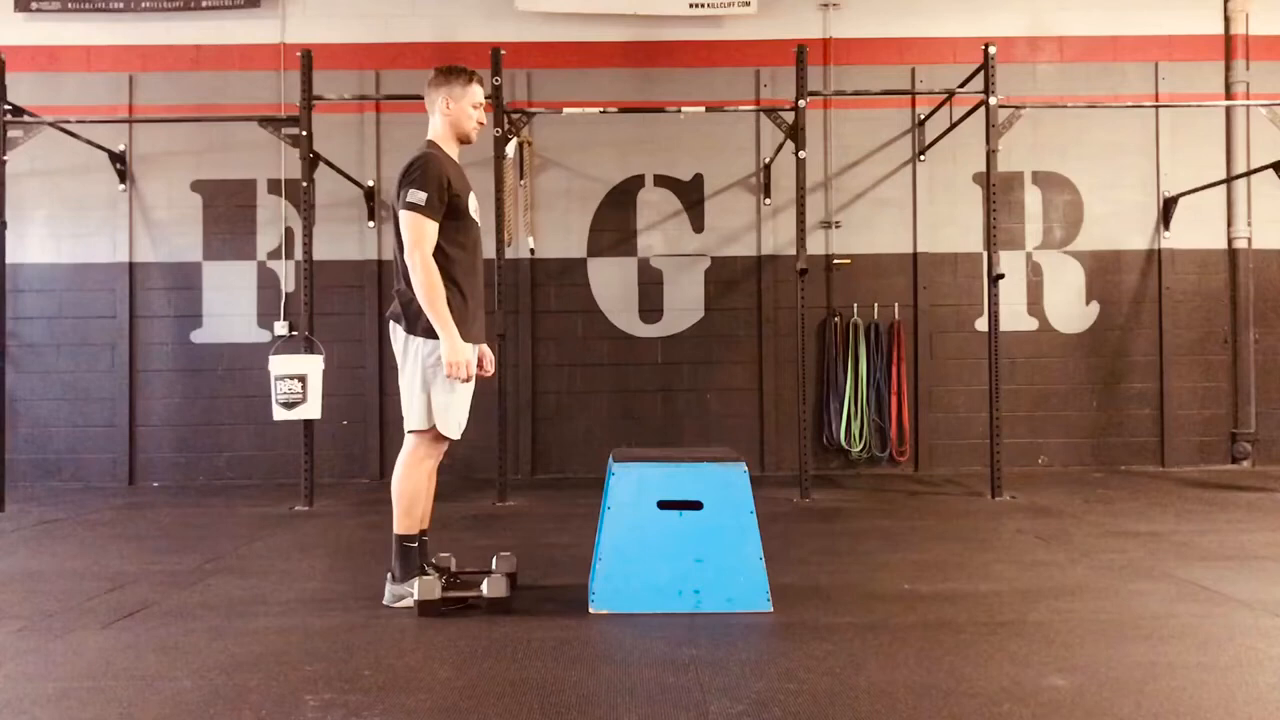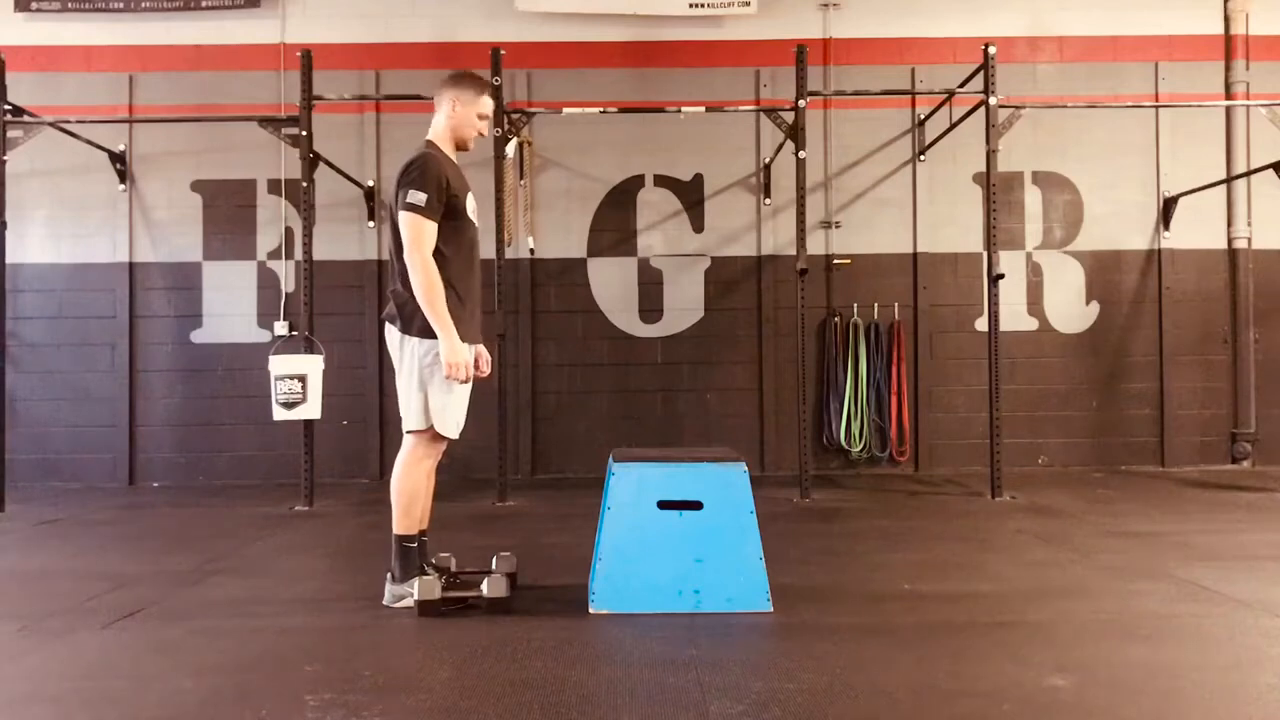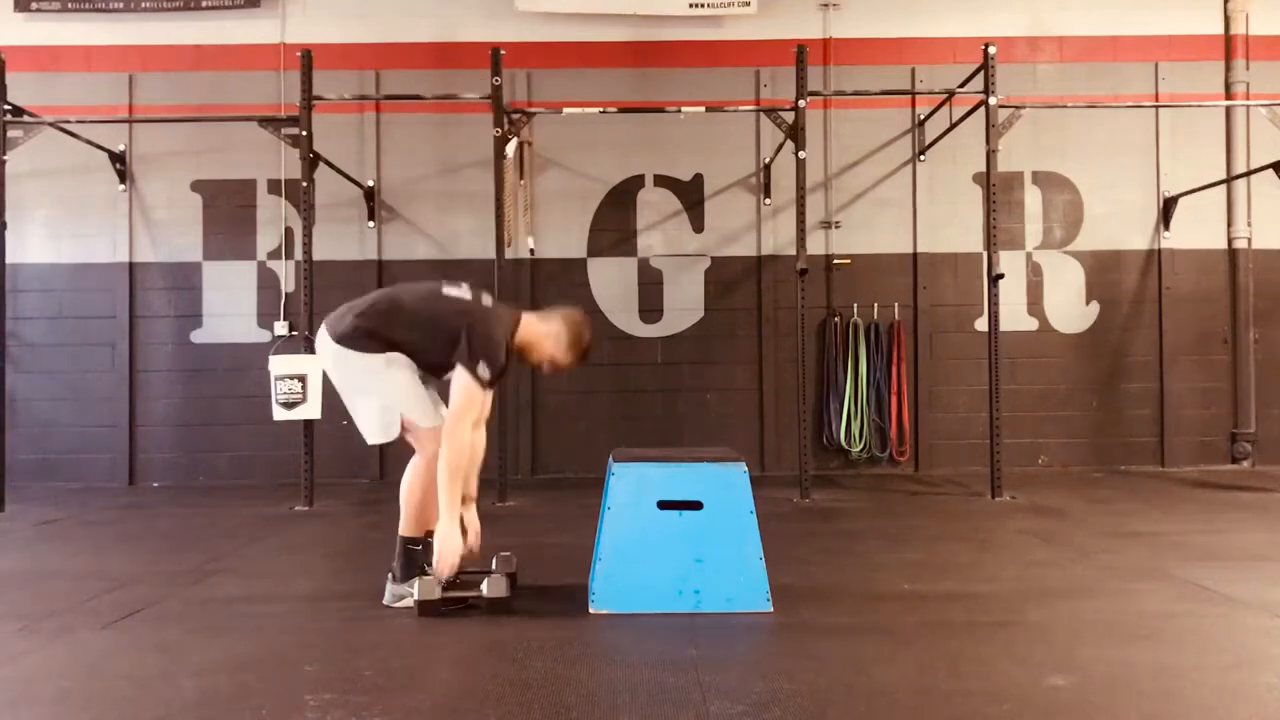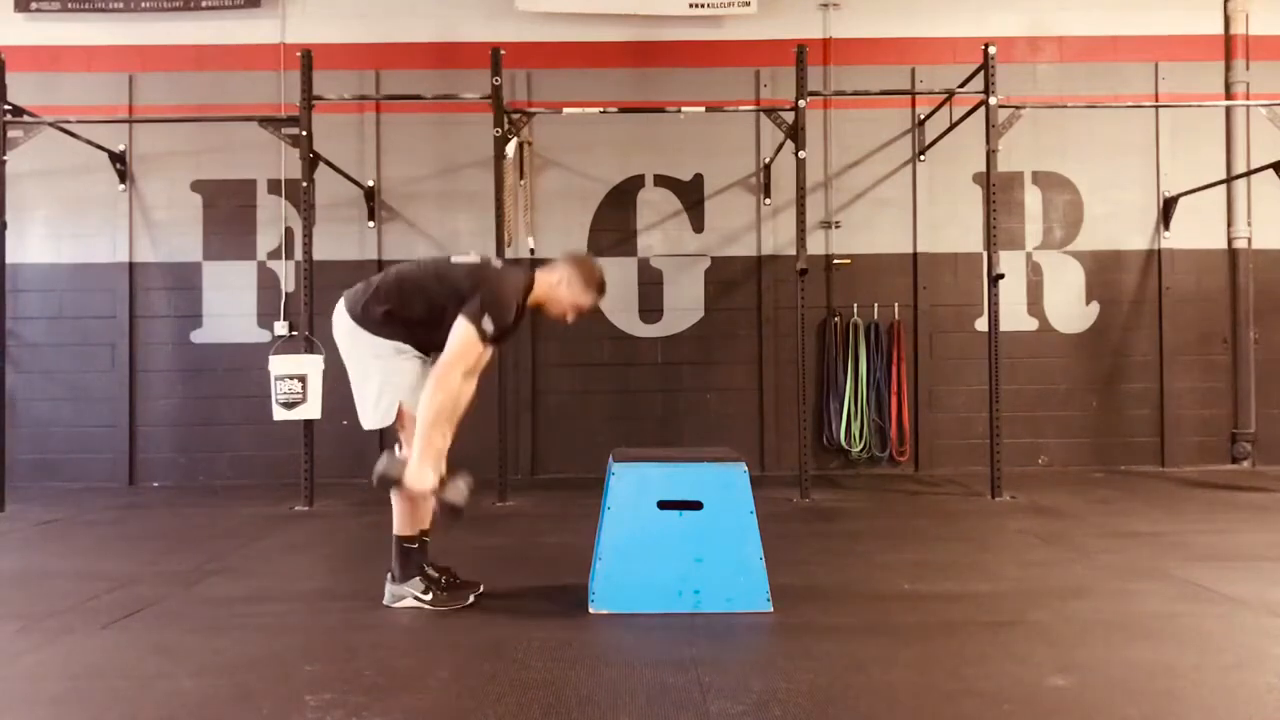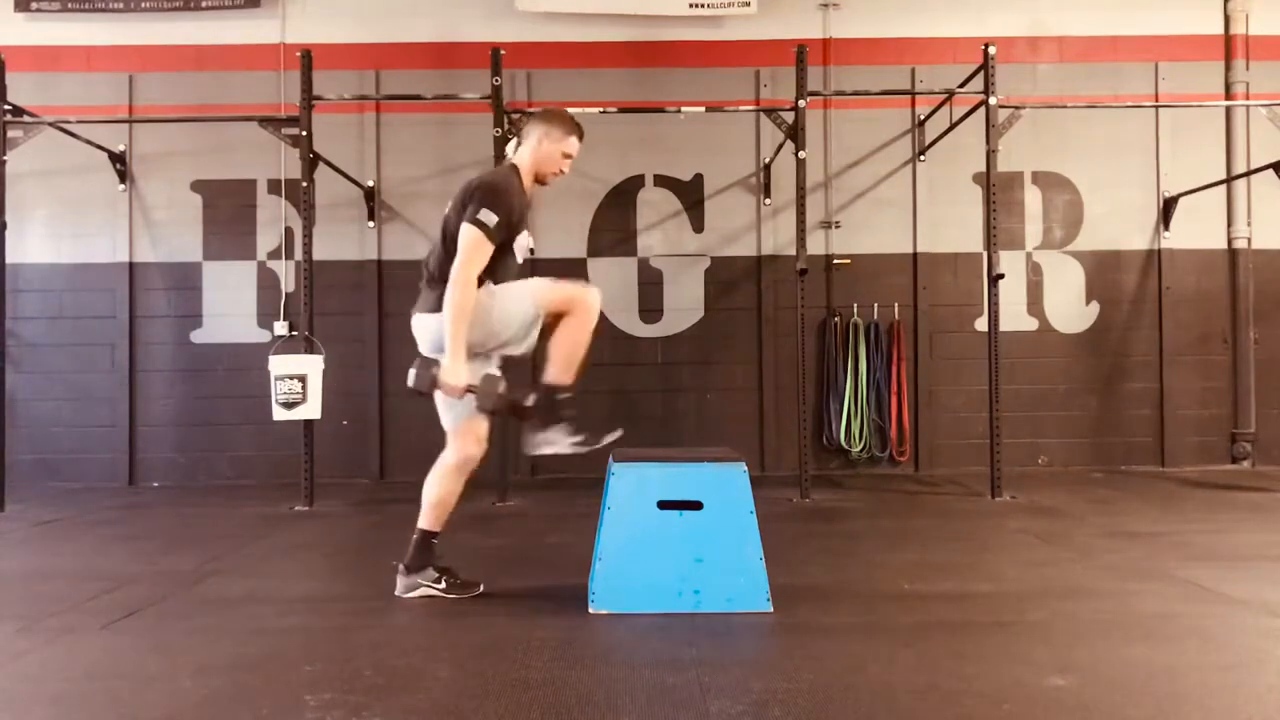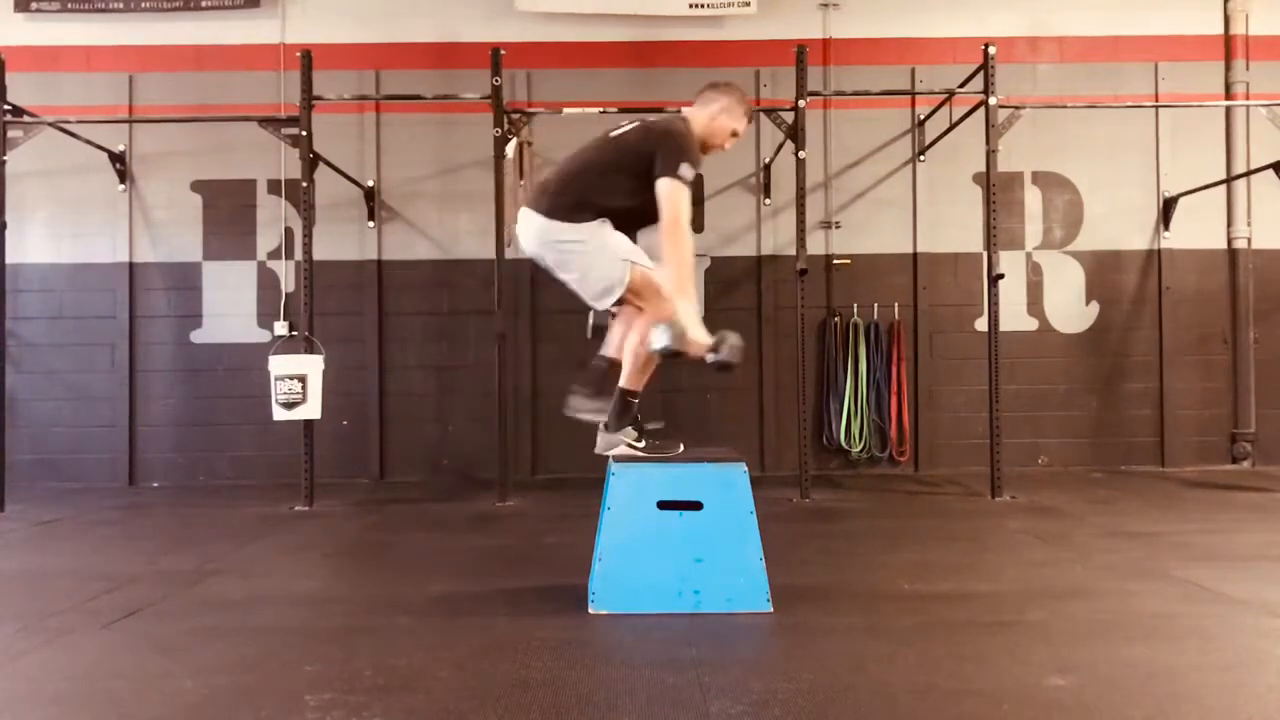
dt=0.7s
person 1, frame 1
left shoulder: (451, 172)
right shoulder: (427, 168)
right elbow: (419, 258)
left wrist: (474, 337)
right wrist: (449, 337)
left hip: (452, 334)
right hip: (433, 333)
left knee: (432, 445)
right knee: (423, 443)
left ankle: (418, 565)
right ankle: (403, 575)
person 1, frame 2
left shoulder: (449, 172)
right shoulder: (425, 169)
right elbow: (418, 259)
left wrist: (471, 338)
right wrist: (449, 337)
left hip: (449, 333)
right hip: (429, 334)
left knee: (430, 445)
right knee: (423, 443)
left ankle: (417, 564)
right ankle: (403, 576)
person 1, frame 3
left shoulder: (501, 336)
right shoulder: (489, 340)
left elbow: (474, 428)
right elbow: (458, 432)
left wrist: (468, 504)
right wrist: (447, 521)
left hip: (362, 341)
right hip: (355, 343)
left knee: (435, 441)
right knee: (434, 442)
left ankle: (421, 563)
right ankle: (407, 578)
person 1, frame 4
left shoulder: (509, 297)
right shoulder: (499, 296)
left elbow: (467, 375)
right elbow: (447, 374)
left wrist: (438, 449)
right wrist: (421, 458)
left hip: (390, 326)
right hip: (372, 326)
left knee: (428, 438)
right knee: (420, 435)
left ankle: (417, 563)
right ankle: (406, 577)
person 1, frame 5
left shoulder: (512, 194)
right shoulder: (498, 192)
right elbow: (463, 275)
left wrist: (463, 352)
right wrist: (454, 357)
left hip: (463, 321)
right hip: (451, 318)
left knee: (467, 446)
right knee: (581, 299)
left ankle: (419, 566)
right ankle: (547, 422)
person 1, frame 6
left shoulder: (658, 134)
right shoulder: (679, 142)
left elbow: (627, 209)
right elbow: (675, 233)
right wrist: (690, 319)
left hip: (542, 221)
right hip: (563, 225)
left knee: (644, 301)
right knee: (660, 305)
left ankle: (595, 389)
right ankle: (620, 427)
